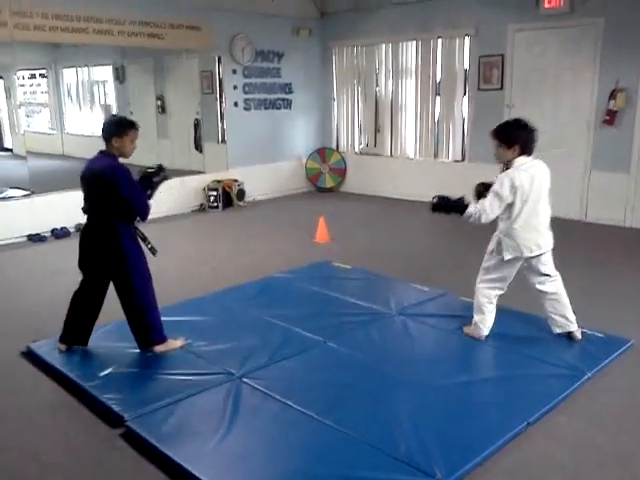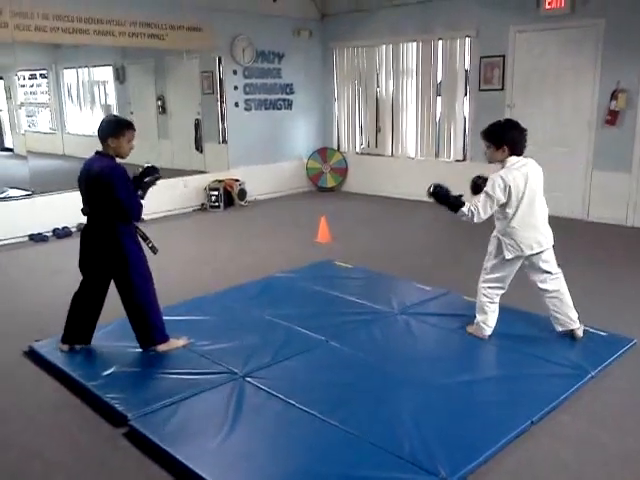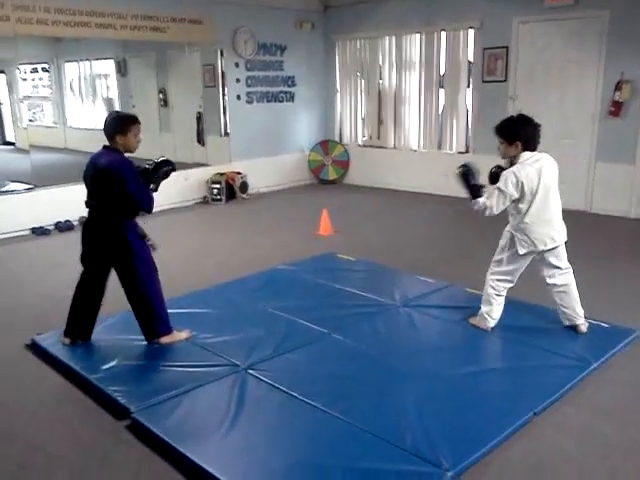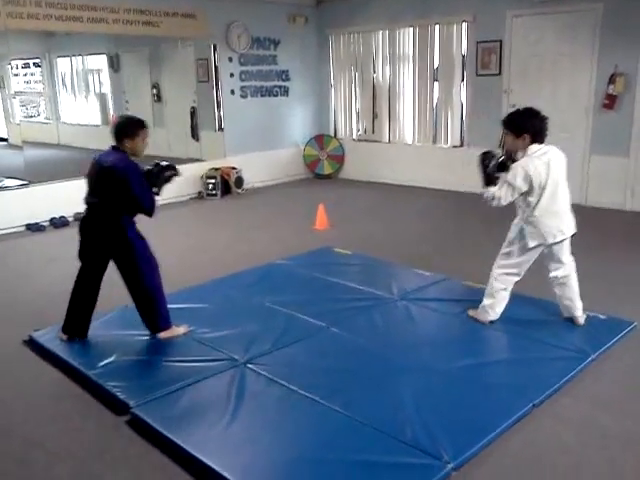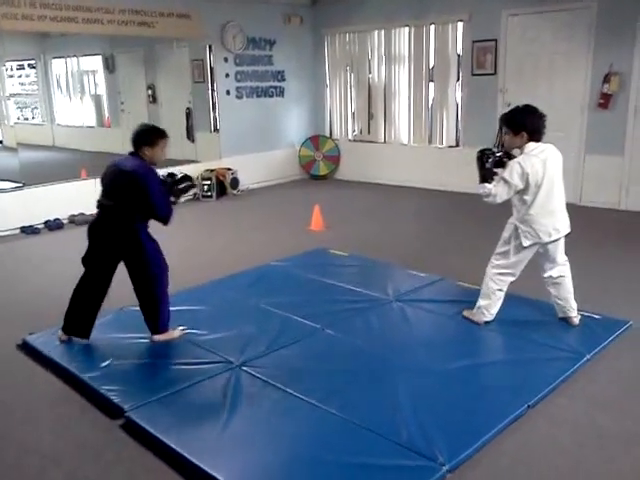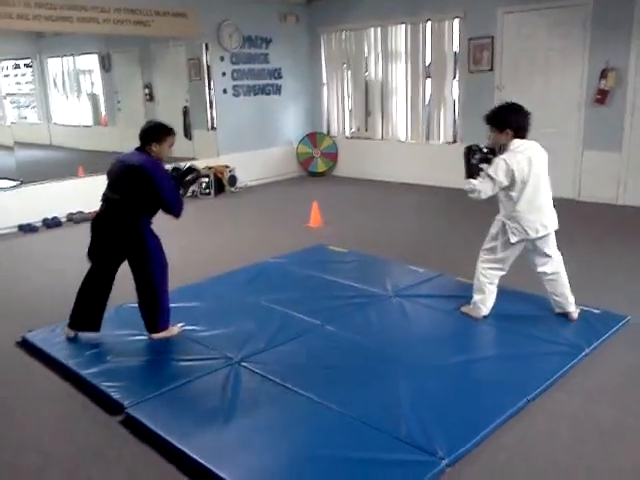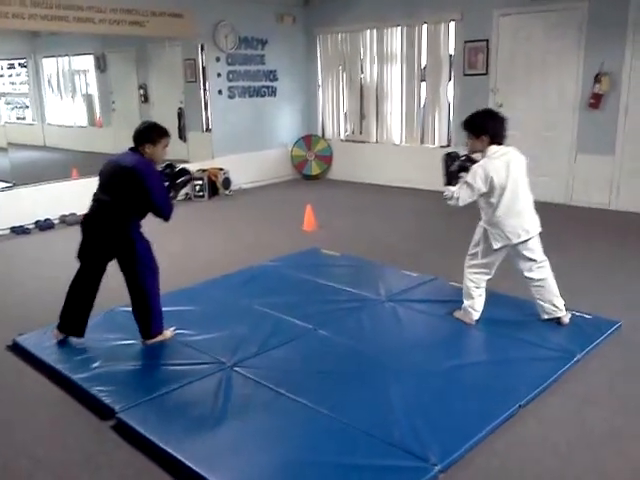
dt=0.2s
person 1, frame 1
left shoulder: (92, 165)
right shoulder: (117, 170)
right elbow: (140, 209)
left wrist: (139, 186)
right wrist: (147, 188)
left hip: (94, 235)
right hip: (116, 239)
left knee: (91, 287)
right knee: (138, 287)
left ankle: (69, 339)
right ankle: (155, 340)
person 1, frame 2
left shoulder: (89, 166)
right shoulder: (114, 171)
right elbow: (132, 211)
left wrist: (134, 185)
right wrist: (141, 189)
left hip: (94, 235)
right hip: (116, 238)
left knee: (91, 287)
right knee: (138, 286)
left ankle: (71, 339)
right ankle: (157, 339)
person 1, frame 3
left shoulder: (95, 160)
right shoulder: (122, 165)
right elbow: (144, 203)
left wrist: (141, 179)
right wrist: (151, 183)
left hip: (95, 228)
right hip: (118, 231)
left knee: (91, 280)
right knee: (143, 278)
left ankle: (74, 333)
right ankle: (162, 331)
person 1, frame 4
left shoulder: (101, 160)
right shoulder: (127, 166)
right elbow: (146, 205)
left wrist: (144, 181)
right wrist: (153, 185)
left hip: (92, 225)
right hip: (116, 228)
left knee: (88, 277)
right knee: (145, 273)
left ankle: (71, 329)
right ankle: (161, 326)
person 1, frame 5
left shoulder: (116, 166)
right shoulder: (146, 173)
right elbow: (163, 215)
left wrist: (162, 188)
right wrist: (170, 194)
left hip: (102, 228)
right hip: (129, 232)
left knee: (93, 278)
right knee: (155, 274)
left ankle: (69, 329)
right ankle: (160, 329)
person 1, frame 6
left shoulder: (122, 161)
right shoulder: (154, 168)
right elbow: (174, 208)
left wrist: (169, 181)
right wrist: (177, 186)
left hip: (105, 223)
right hip: (132, 227)
left knee: (99, 274)
right knee: (154, 272)
left ankle: (76, 325)
right ankle: (158, 327)
person 1, frame 7
left shoulder: (116, 162)
right shoulder: (147, 169)
right elbow: (164, 212)
left wrist: (160, 182)
right wrist: (171, 189)
left hip: (95, 223)
right hip: (122, 230)
left knee: (87, 276)
right knee: (145, 276)
left ankle: (65, 328)
right ankle: (153, 332)
person 2, frame 1
left shoulder: (508, 178)
right shoulder: (542, 169)
left elbow: (484, 213)
left wrist: (454, 206)
right wrist: (493, 192)
left hip: (512, 243)
right hip: (539, 240)
left knee: (488, 283)
right knee: (550, 283)
left ankle: (479, 328)
right ankle: (570, 327)
person 2, frame 2
left shoulder: (500, 178)
right shoulder: (534, 167)
left elbow: (477, 213)
left wrist: (450, 200)
right wrist: (487, 188)
left hip: (511, 242)
right hip: (538, 238)
left knee: (490, 284)
right knee: (552, 281)
left ankle: (482, 327)
right ankle: (572, 326)
person 2, frame 3
left shoulder: (513, 174)
right shoulder: (549, 162)
left elbow: (490, 207)
left wrist: (473, 187)
left hip: (524, 236)
right hip: (552, 233)
left knee: (498, 276)
right knee: (561, 276)
left ankle: (486, 318)
right ankle: (577, 321)
person 2, frame 4
left shoulder: (523, 167)
right shoulder: (557, 155)
left elbow: (498, 198)
left hip: (532, 230)
right hip: (560, 225)
left knee: (505, 269)
right knee: (563, 269)
left ankle: (487, 312)
right ankle: (575, 313)
person 2, frame 5
left shoulder: (519, 164)
right shoulder: (553, 153)
left elbow: (493, 195)
left hip: (527, 228)
right hip: (554, 225)
left knee: (500, 268)
right knee: (557, 268)
left ankle: (482, 312)
right ankle: (570, 313)
person 2, frame 6
left shoulder: (504, 162)
right shoulder: (538, 150)
left elbow: (478, 191)
left hip: (514, 224)
right hip: (542, 220)
left knee: (489, 263)
right knee: (551, 263)
left ankle: (478, 307)
right ankle: (568, 307)
person 2, frame 7
left shoulder: (482, 169)
right shoulder: (515, 156)
left elbow: (457, 198)
left hip: (497, 230)
right hip: (525, 225)
left knee: (476, 268)
right knee: (537, 268)
left ankle: (470, 312)
right ankle: (558, 312)
